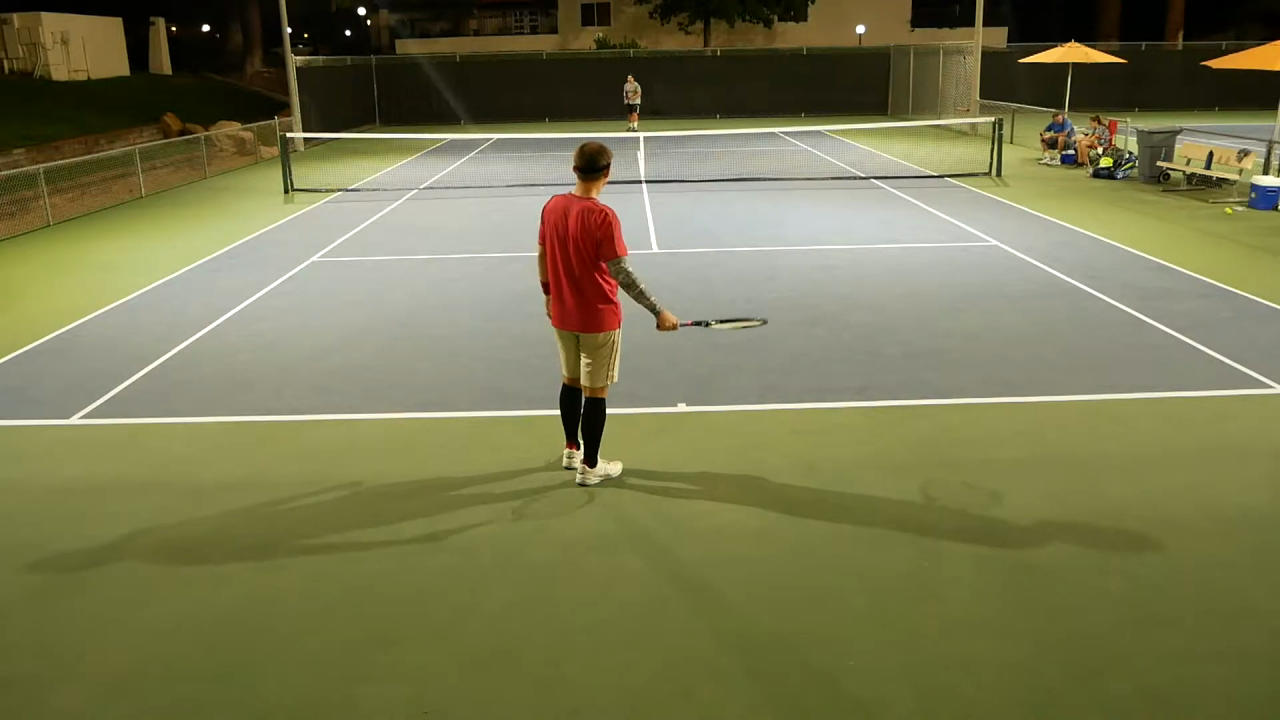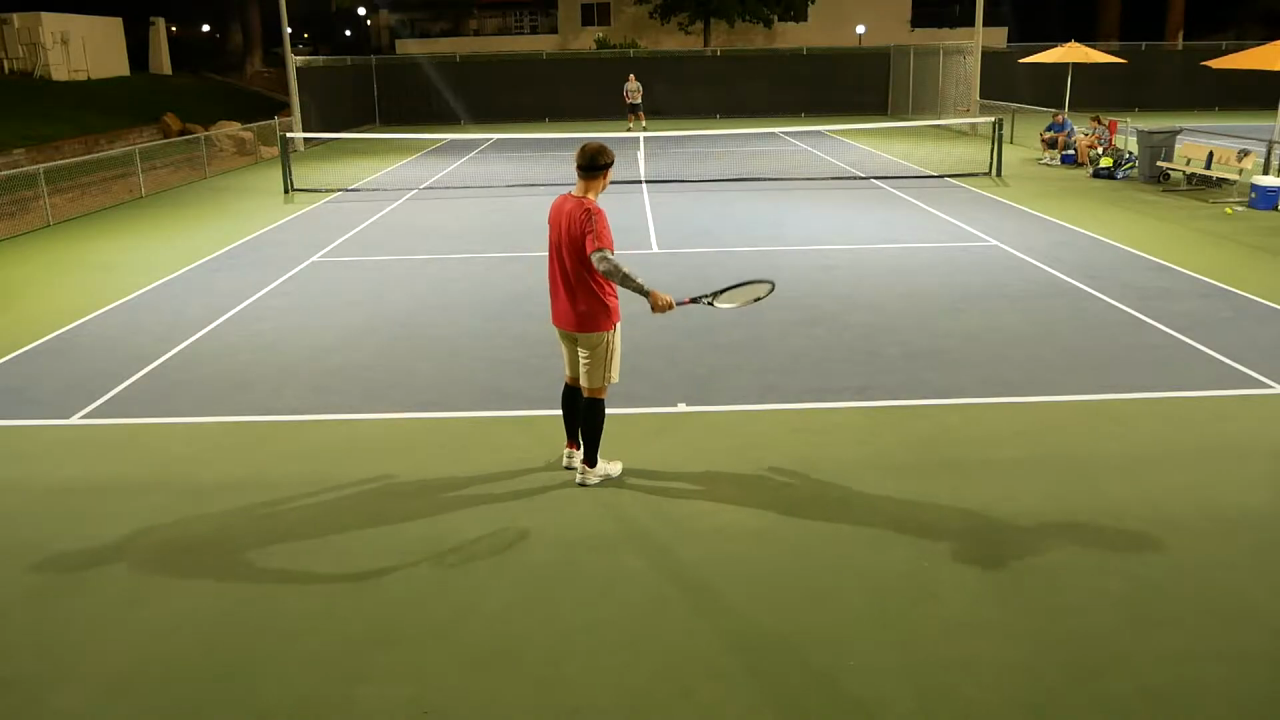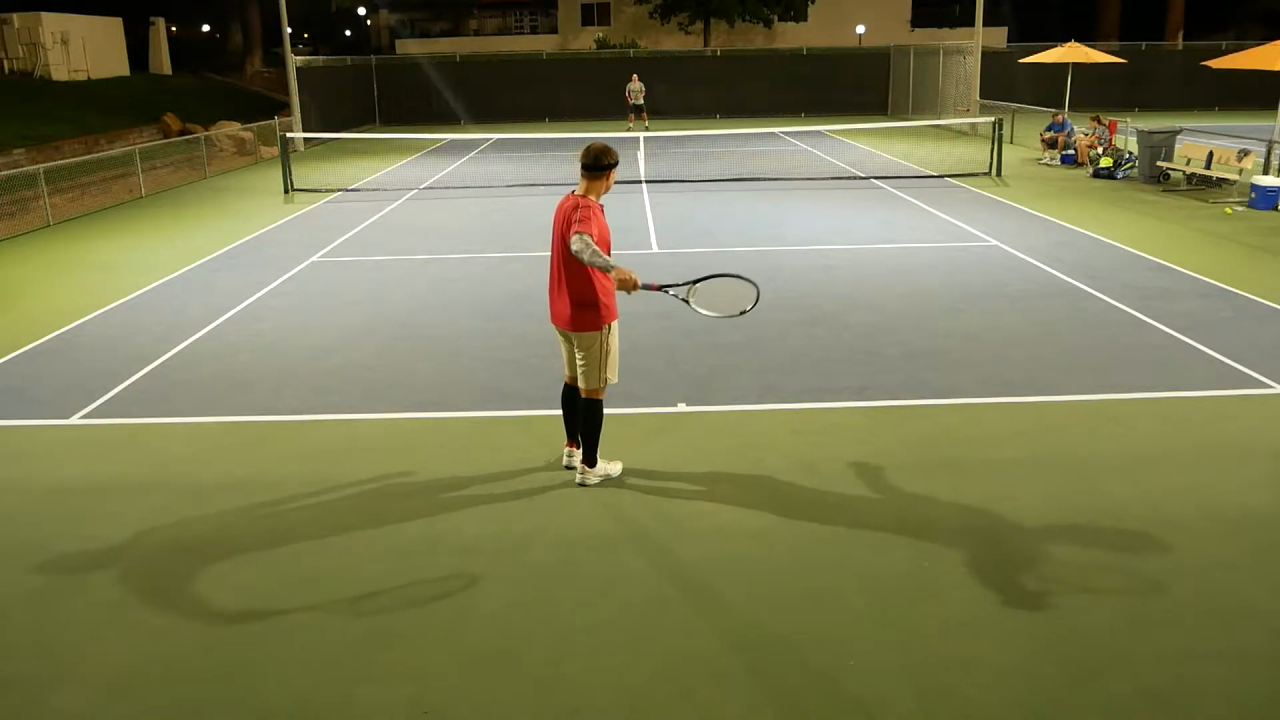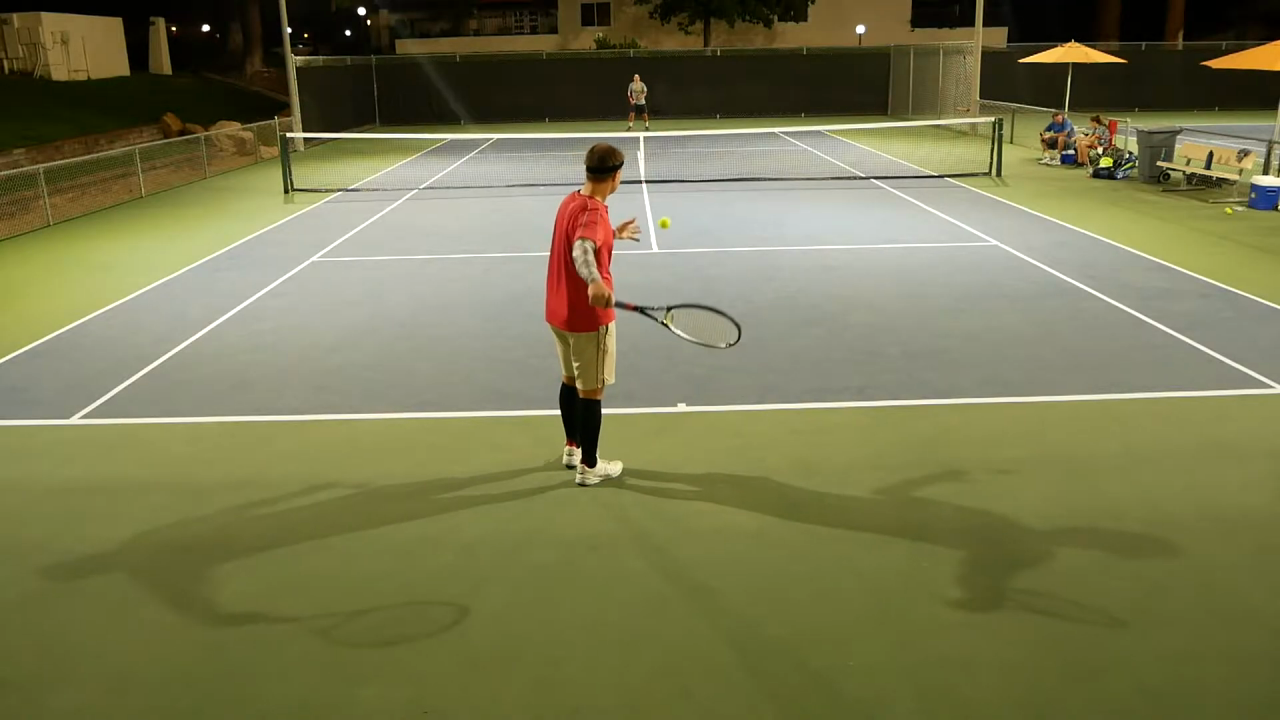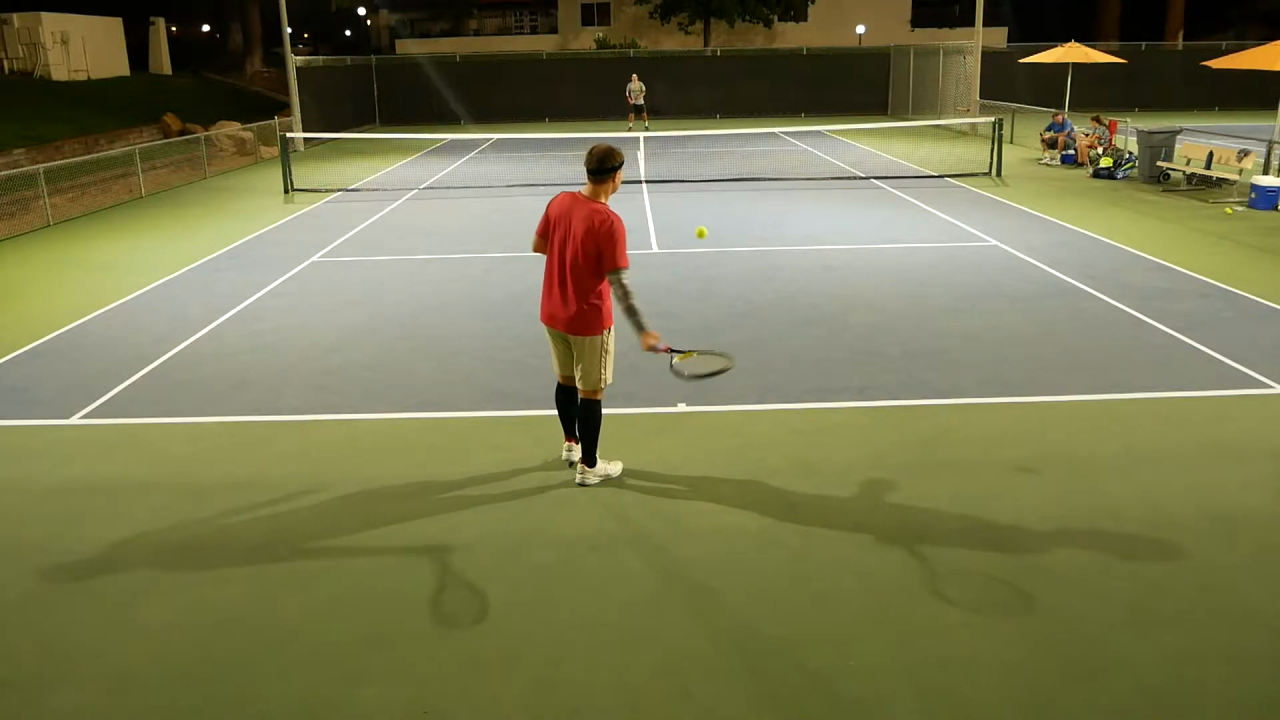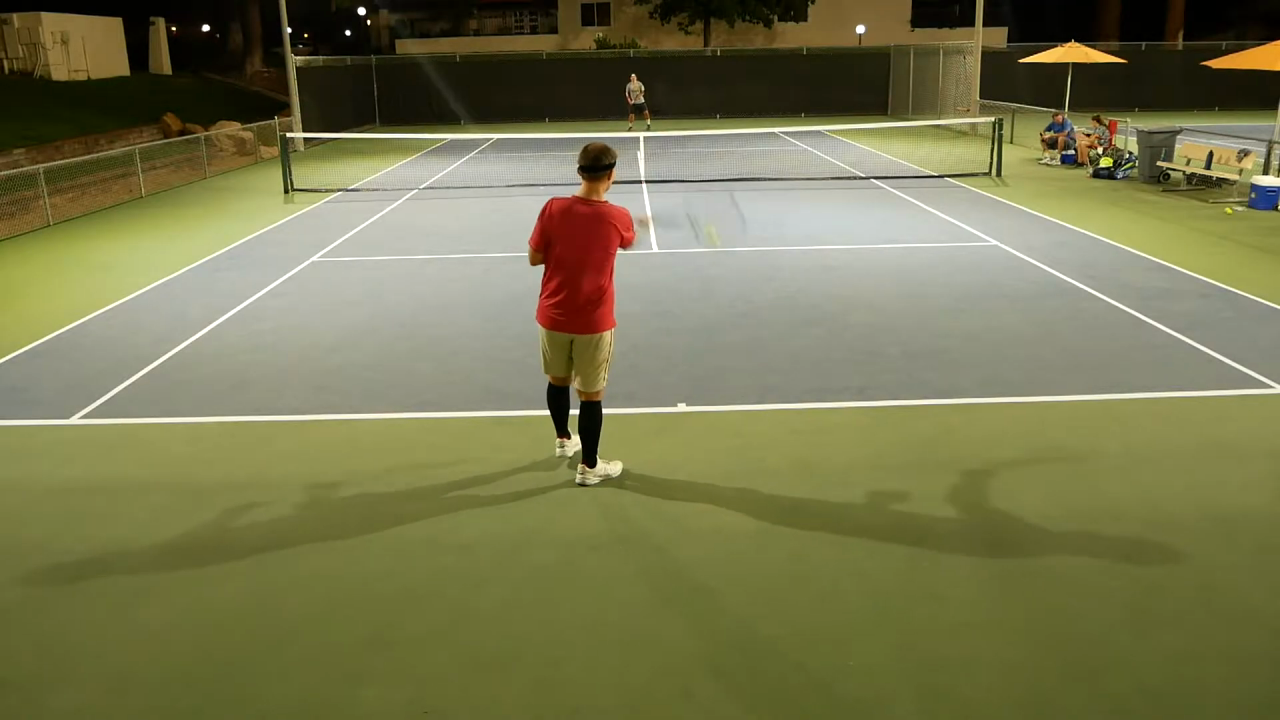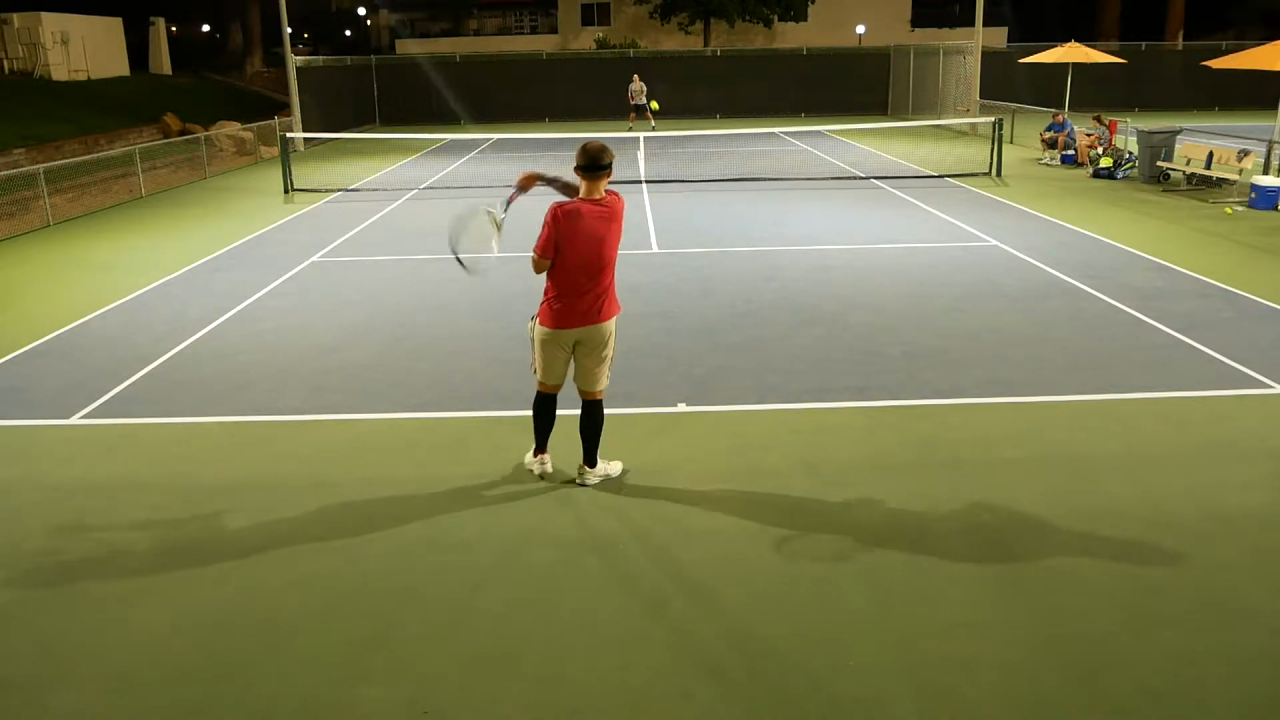
dt=0.2s
person 1, frame 1
left shoulder: (552, 206)
right shoulder: (603, 216)
left elbow: (543, 255)
right elbow: (620, 272)
left wrist: (548, 292)
right wrist: (658, 311)
left hip: (564, 315)
right hip: (599, 318)
left knee: (571, 382)
right knee: (596, 391)
left ankle: (572, 449)
right ankle: (589, 466)
person 1, frame 2
left shoulder: (559, 204)
right shoulder: (591, 213)
right elbow: (602, 261)
right wrist: (649, 293)
left hip: (564, 315)
right hip: (595, 318)
left knee: (573, 381)
right knee: (594, 391)
left ankle: (572, 449)
right ankle: (589, 466)
person 1, frame 3
left shoulder: (569, 201)
right shoulder: (586, 208)
right elbow: (581, 246)
left wrist: (610, 269)
right wrist: (614, 270)
left hip: (564, 313)
right hip: (591, 316)
left knee: (572, 381)
right knee: (593, 392)
left ankle: (572, 448)
right ankle: (589, 466)
person 1, frame 4
left shoulder: (571, 200)
right shoulder: (593, 211)
right elbow: (581, 251)
left wrist: (613, 234)
right wrist: (595, 282)
left hip: (559, 313)
right hip: (588, 318)
left knee: (570, 381)
right knee: (591, 392)
left ankle: (572, 447)
right ankle: (588, 466)
person 1, frame 5
left shoulder: (559, 202)
right shoulder: (609, 221)
left elbow: (539, 246)
right elbow: (618, 283)
right wrist: (642, 330)
left hip: (552, 314)
right hip: (588, 320)
left knee: (566, 380)
right knee: (590, 392)
left ankle: (571, 443)
right ankle: (589, 466)
person 1, frame 6
left shoulder: (554, 208)
right shoulder: (619, 218)
left elbow: (534, 258)
right wrist: (635, 228)
left hip: (552, 316)
right hip: (594, 322)
left knee: (557, 381)
right knee: (592, 395)
left ankle: (563, 440)
right ankle: (589, 467)
person 1, frame 7
left shoulder: (559, 213)
right shoulder: (616, 206)
left elbow: (539, 266)
right wrist: (542, 177)
left hip: (556, 318)
right hip: (598, 319)
left knee: (546, 389)
right knee: (593, 395)
left ankle: (541, 456)
right ankle: (590, 467)
